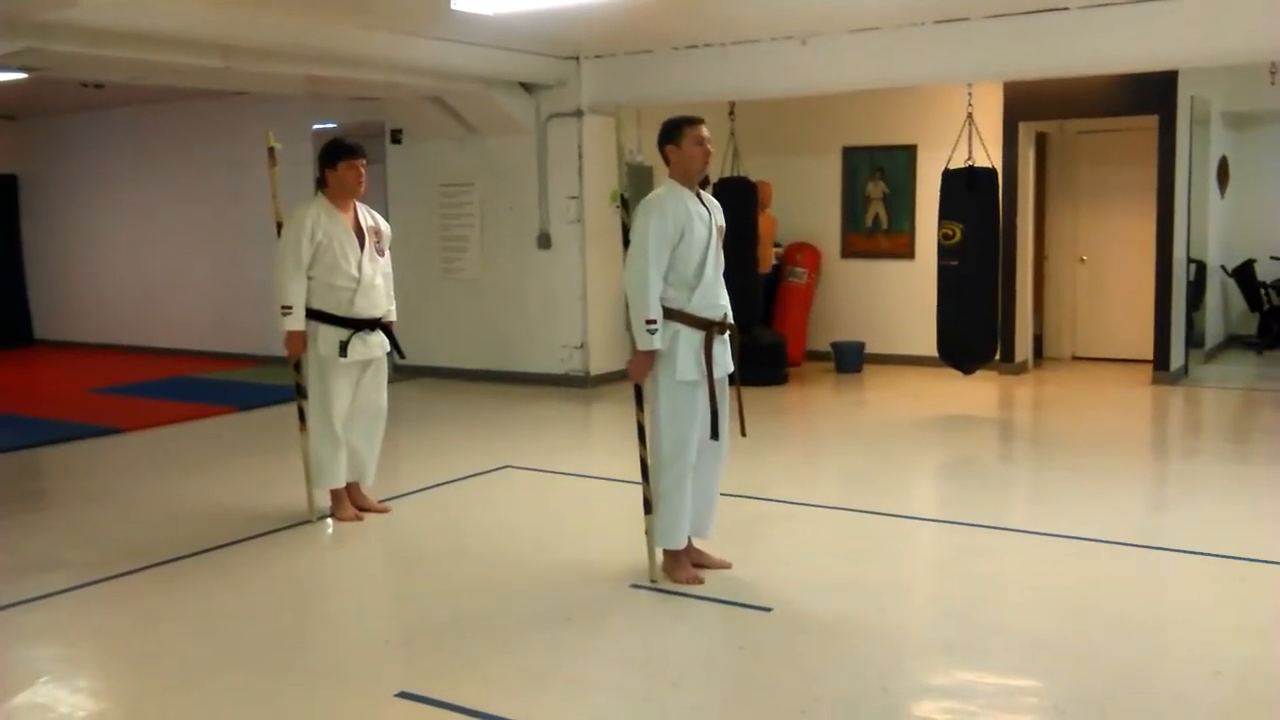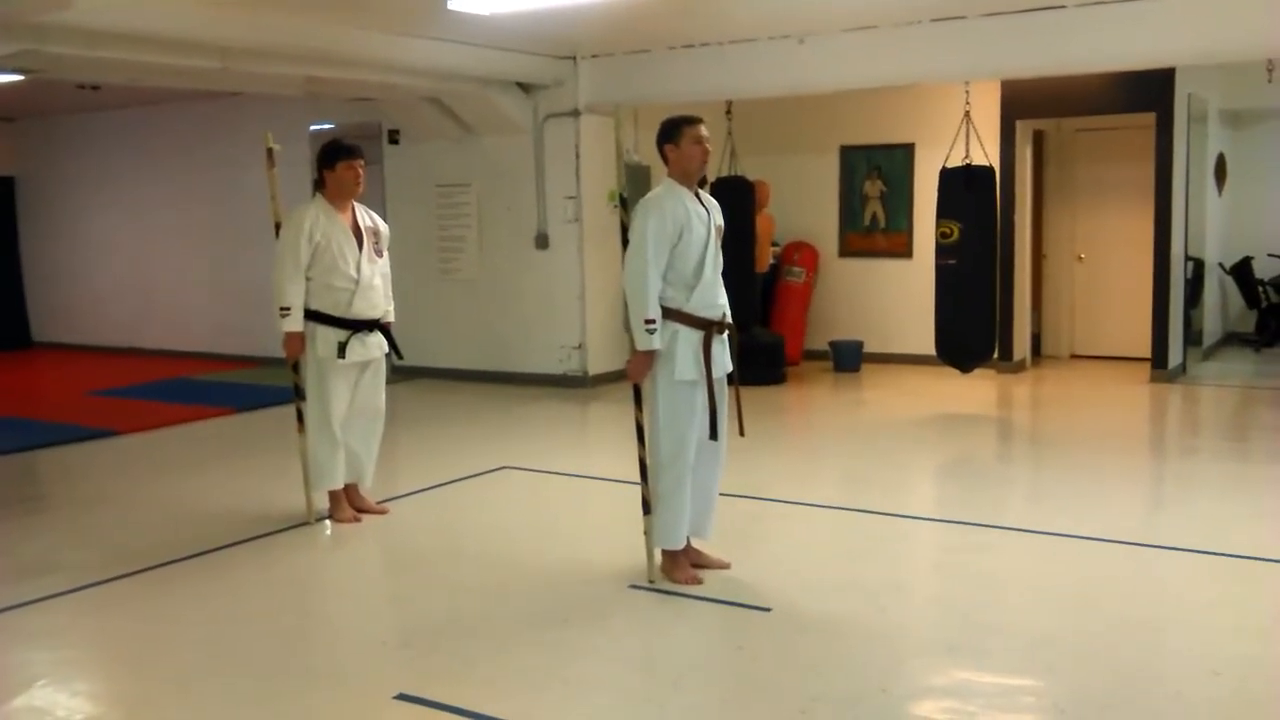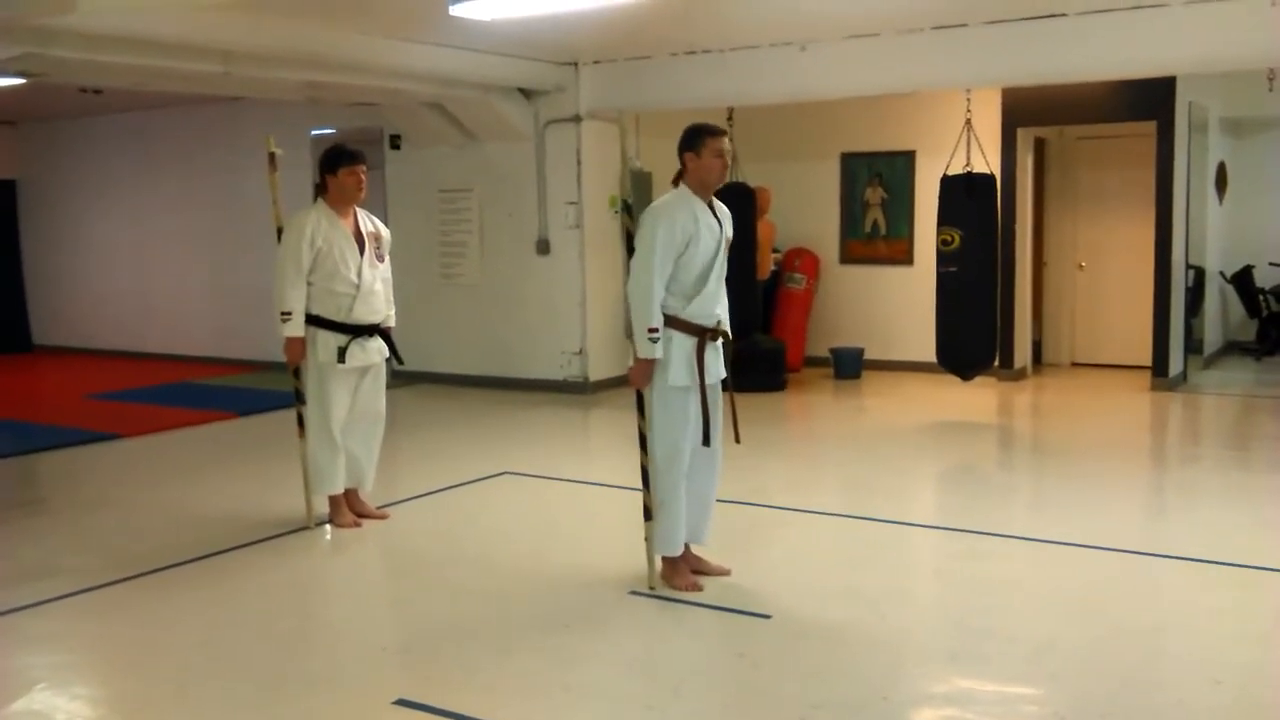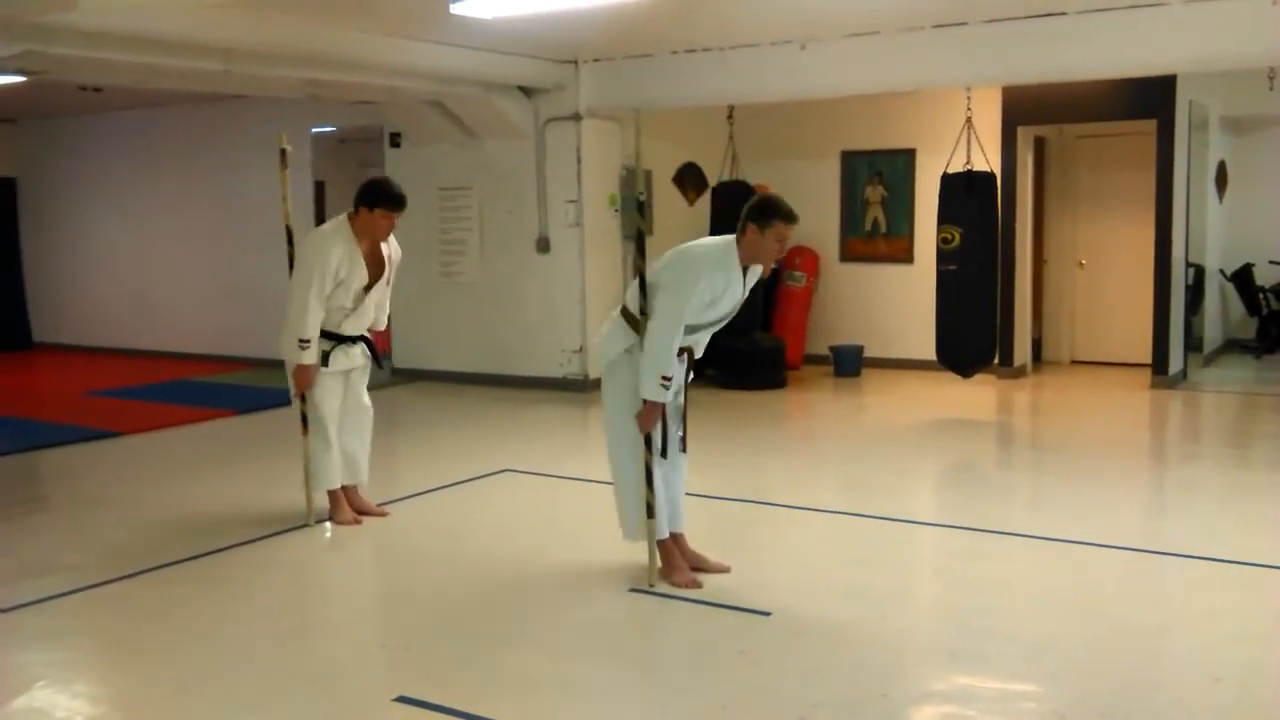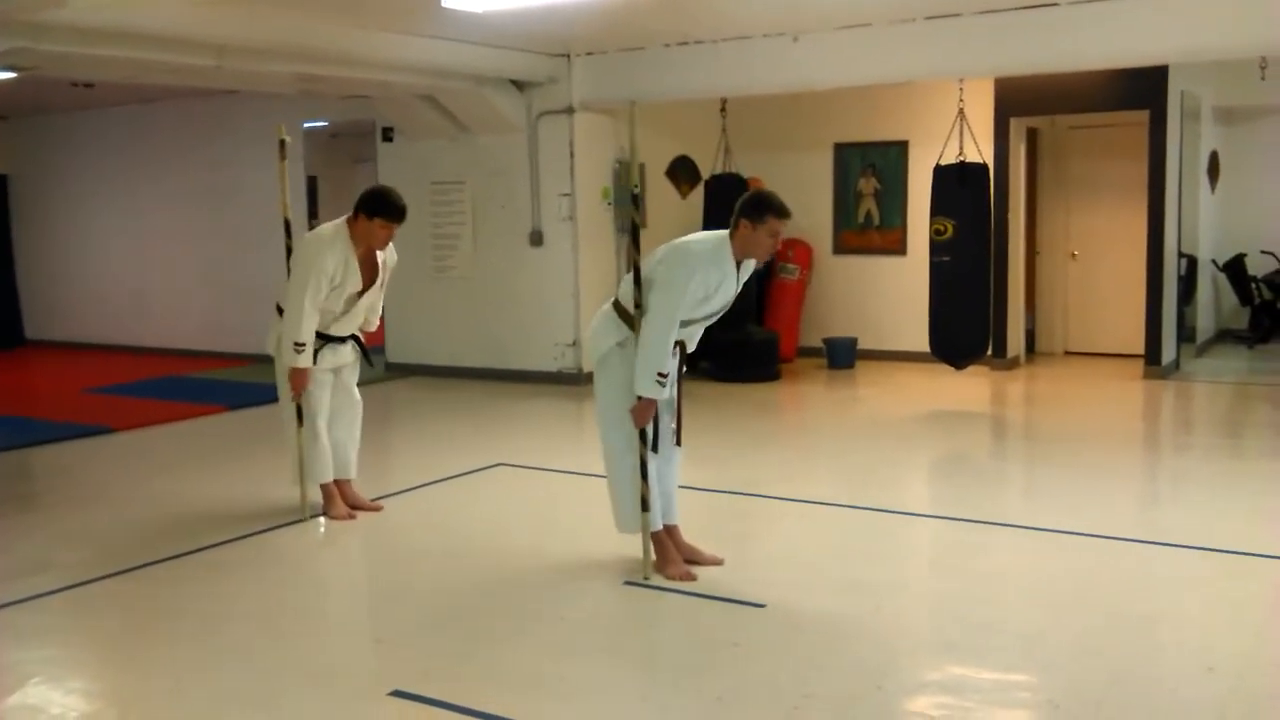
dt=0.5s
person 1, frame 1
left shoulder: (712, 206)
right shoulder: (659, 207)
right elbow: (643, 280)
left wrist: (724, 330)
right wrist: (646, 347)
left hip: (712, 341)
right hip: (677, 343)
left knee: (708, 446)
right knee: (677, 448)
left ankle: (689, 542)
right ankle: (672, 551)
person 1, frame 2
left shoulder: (711, 206)
right shoulder: (658, 207)
right elbow: (641, 280)
right wrist: (644, 348)
left hip: (710, 341)
right hip: (676, 343)
left knee: (707, 446)
right knee: (675, 448)
left ankle: (687, 542)
right ankle: (671, 552)
person 1, frame 3
left shoulder: (723, 214)
right shoulder: (666, 215)
right elbow: (645, 287)
left wrist: (719, 335)
right wrist: (646, 355)
left hip: (706, 348)
right hip: (672, 349)
left knee: (703, 454)
right knee: (671, 455)
left ankle: (686, 549)
right ankle: (671, 559)
person 1, frame 4
left shoulder: (752, 268)
right shoulder: (700, 264)
right elbow: (662, 333)
left wrist: (685, 364)
right wrist: (653, 399)
left hip: (671, 351)
right hip: (632, 347)
left knee: (670, 447)
right knee: (639, 448)
left ankle: (679, 545)
right ankle: (668, 555)
person 1, frame 5
left shoulder: (744, 261)
right shoulder: (694, 260)
right elbow: (658, 329)
left wrist: (680, 356)
right wrist: (647, 396)
left hip: (662, 341)
right hip: (624, 340)
left knee: (663, 443)
right knee: (633, 443)
left ankle: (673, 537)
right ankle: (663, 547)
person 2, frame 1
left shoulder: (375, 222)
right shoulder: (308, 219)
right elbow: (292, 276)
left wrist: (389, 318)
right wrist: (294, 328)
left hip: (370, 335)
right hip: (329, 335)
left knee: (368, 412)
right knee: (329, 414)
left ankle: (356, 488)
right ankle: (338, 496)
person 2, frame 2
left shoulder: (373, 222)
right shoulder: (306, 220)
right elbow: (290, 277)
left wrist: (387, 320)
right wrist: (292, 329)
left hip: (369, 335)
right hip: (328, 335)
left knee: (367, 413)
right knee: (328, 415)
left ankle: (355, 489)
right ankle: (336, 497)
person 2, frame 3
left shoulder: (375, 227)
right shoulder: (307, 225)
right elbow: (291, 282)
left wrist: (387, 325)
right wrist: (293, 334)
left hip: (370, 341)
right hip: (329, 341)
left knee: (368, 419)
right knee: (328, 421)
left ankle: (355, 495)
right ankle: (336, 503)
person 2, frame 4
left shoulder: (388, 247)
right shoulder: (326, 245)
right elbow: (306, 304)
left wrist: (375, 330)
right wrist: (304, 361)
left hip: (354, 344)
right hip: (316, 343)
left knee: (356, 414)
right knee: (322, 418)
left ankle: (353, 492)
right ankle: (336, 499)
person 2, frame 5
left shoulder: (385, 252)
right shoulder: (322, 248)
right elbow: (302, 309)
left wrist: (366, 330)
right wrist: (300, 364)
left hip: (343, 341)
right hip: (305, 340)
left knee: (347, 410)
right knee: (313, 414)
left ankle: (346, 487)
right ankle: (329, 494)
